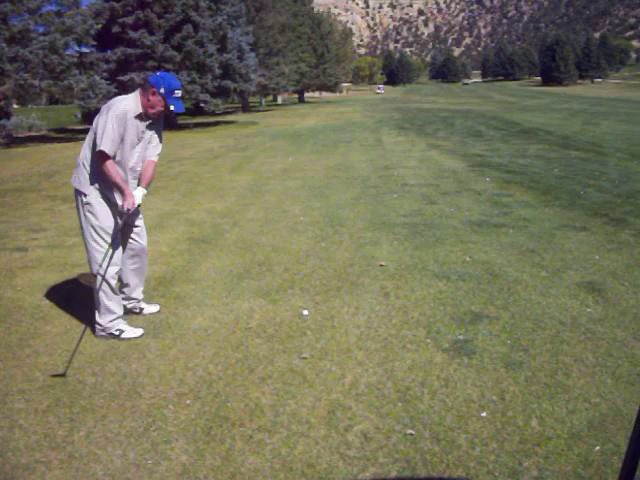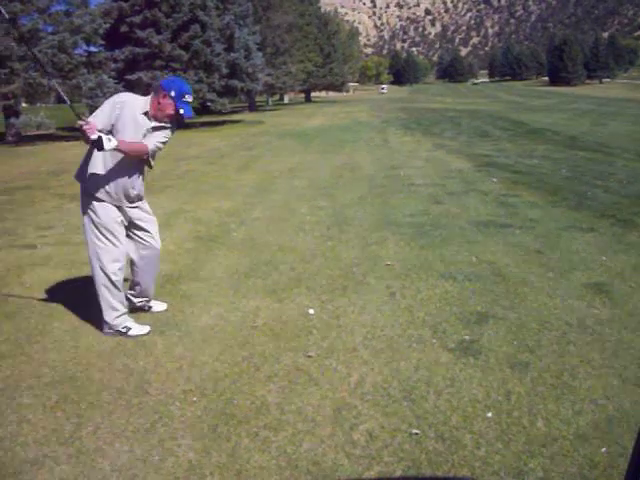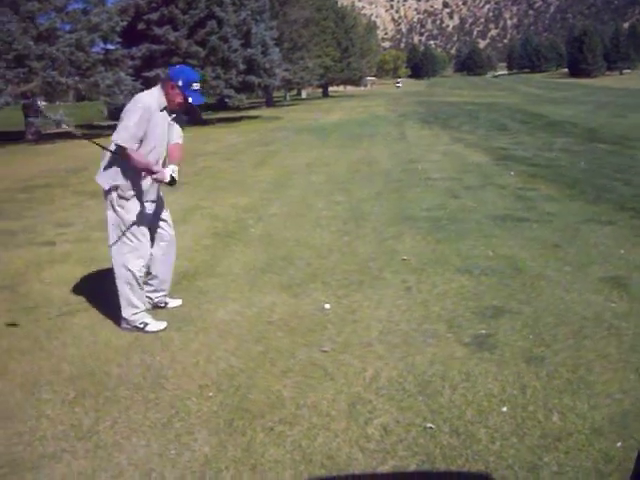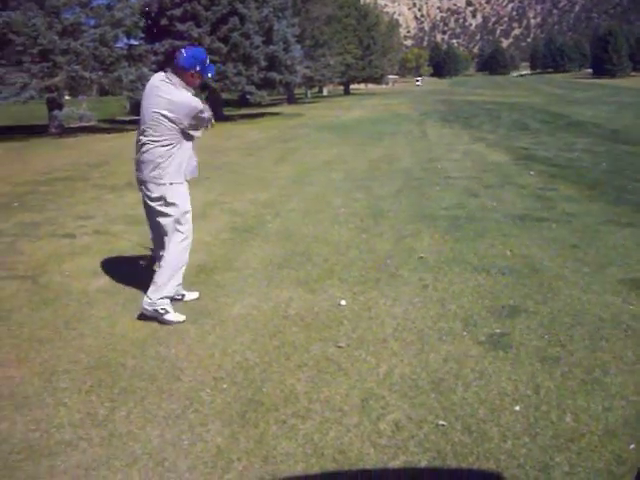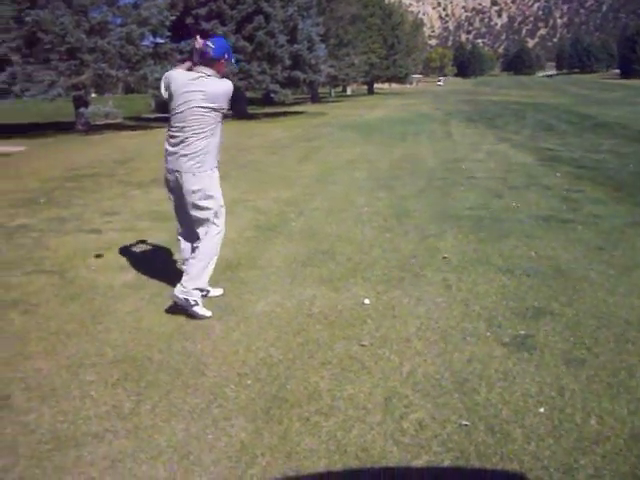
dt=0.3s
person 1, frame 1
left shoulder: (156, 121)
right shoulder: (120, 109)
left elbow: (151, 160)
right elbow: (103, 158)
left wrist: (140, 191)
right wrist: (126, 193)
left hip: (126, 195)
right hip: (96, 193)
left knee: (136, 246)
right knee: (107, 256)
left ankle: (130, 299)
right ankle: (108, 322)
person 1, frame 2
left shoulder: (166, 127)
right shoulder: (123, 102)
left elbow: (143, 150)
right elbow: (89, 130)
left wrist: (110, 142)
right wrist: (95, 135)
left hip: (132, 196)
right hip: (99, 192)
left knee: (149, 246)
right knee: (111, 257)
left ankle: (139, 298)
right ankle: (115, 319)
person 1, frame 3
left shoulder: (171, 111)
right shoulder: (144, 105)
left elbow: (175, 145)
right elbow: (125, 149)
left wrist: (170, 170)
right wrist: (151, 168)
left hip: (147, 188)
right hip: (124, 187)
left knee: (163, 238)
right knee: (133, 250)
left ankle: (154, 294)
right ankle: (132, 315)
person 1, frame 4
left shoulder: (157, 80)
right shoulder: (189, 104)
right elbow: (206, 120)
left wrist: (199, 115)
right wrist: (206, 115)
left hip: (152, 172)
right hip: (165, 177)
left knee: (167, 231)
right knee: (179, 235)
left ankle: (170, 288)
right ankle: (155, 301)
person 1, frame 5
left shoulder: (177, 79)
right shoulder: (224, 88)
left wrist: (195, 59)
right wrist: (201, 59)
left hip: (173, 167)
right hip: (199, 170)
left knee: (189, 229)
right knee: (212, 228)
left ankle: (195, 283)
right ankle: (188, 290)
